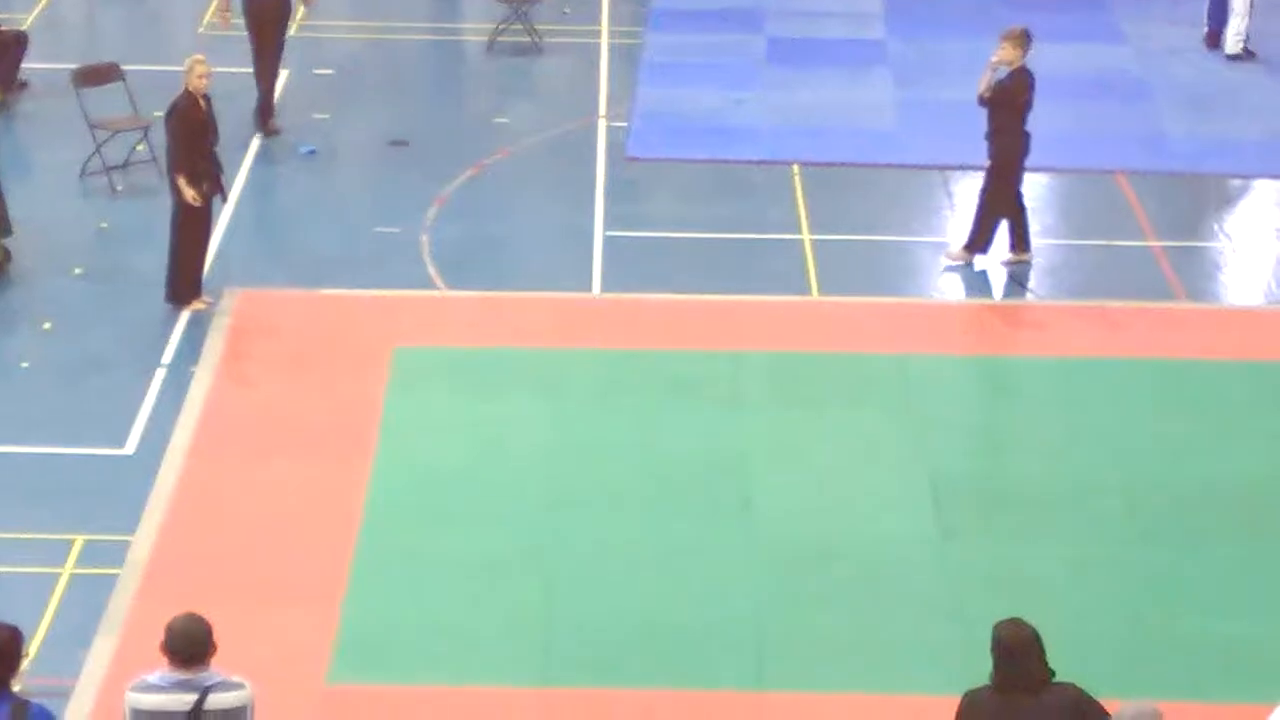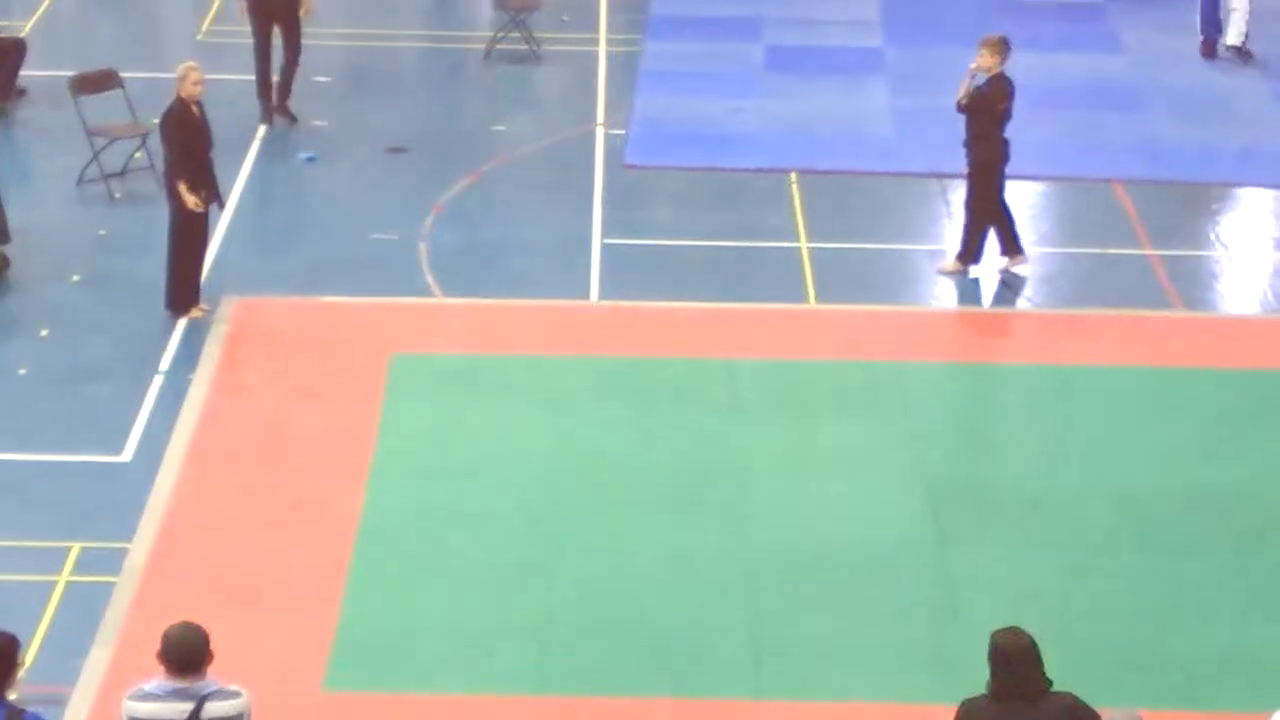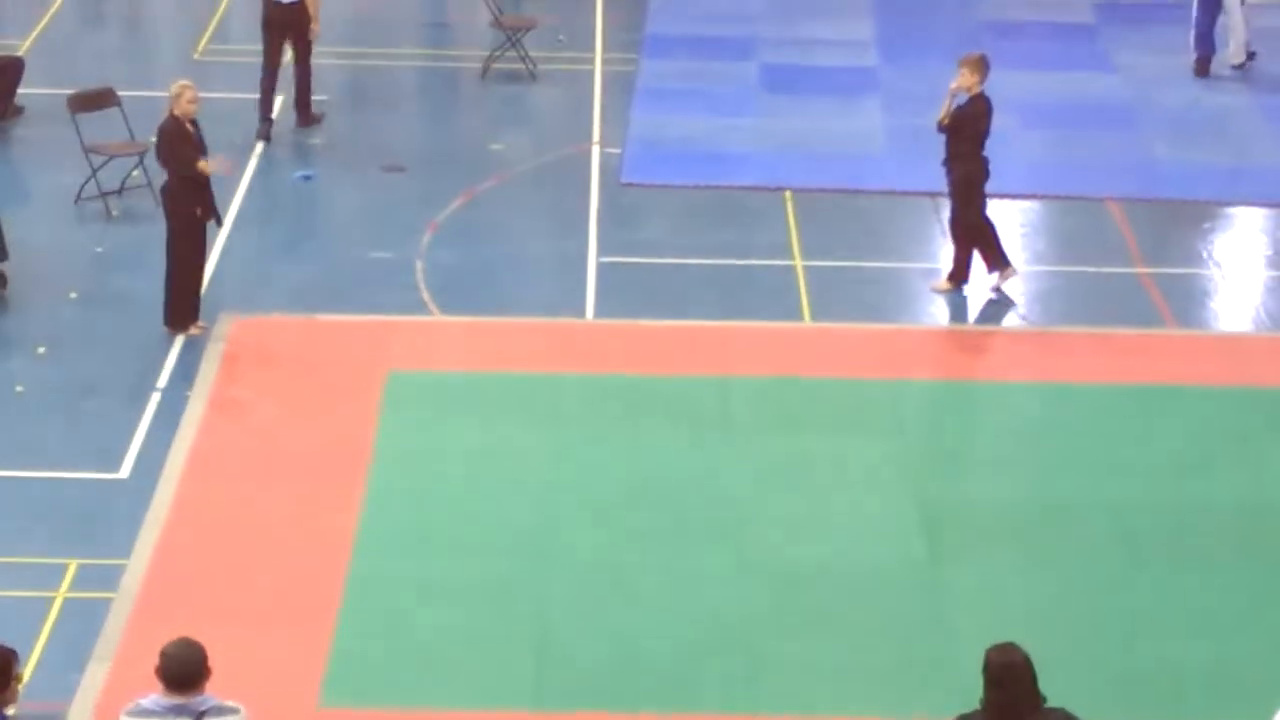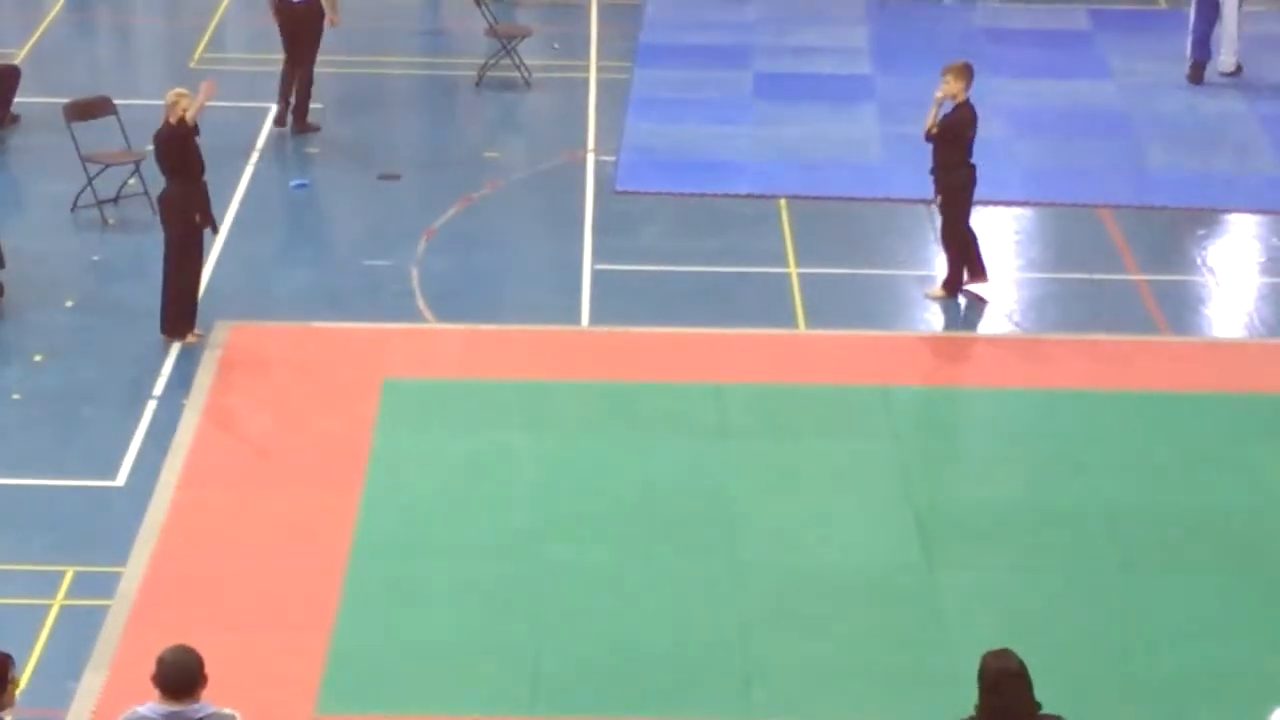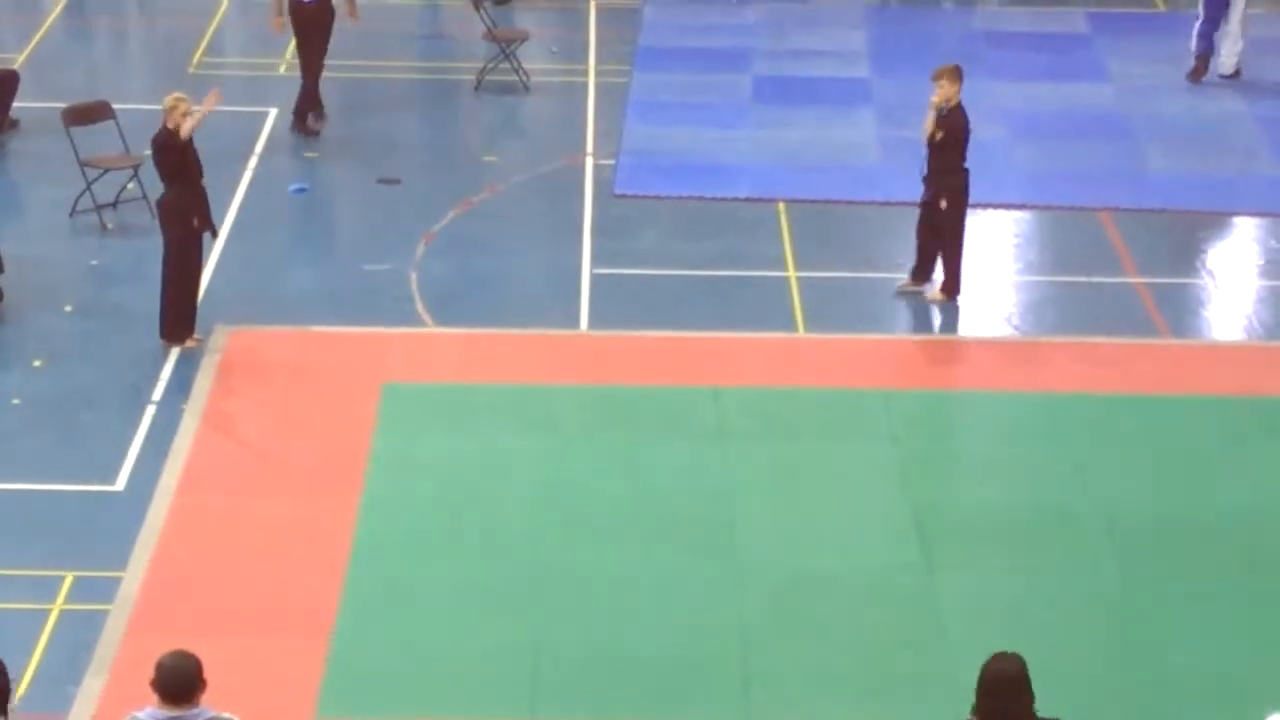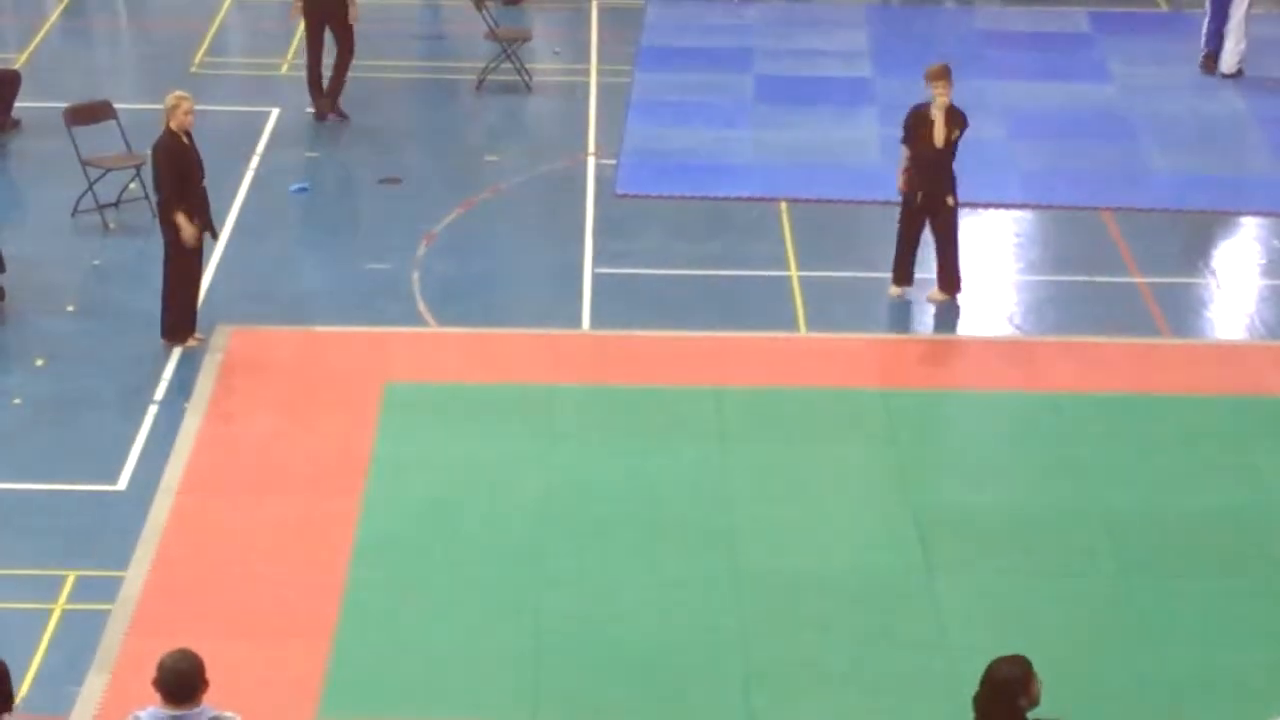
dt=0.3s
person 1, frame 1
left shoulder: (205, 101)
right shoulder: (179, 108)
right elbow: (174, 152)
left wrist: (213, 178)
right wrist: (183, 186)
left hip: (204, 177)
right hip: (188, 180)
left knee: (200, 236)
right knee: (186, 237)
left ankle: (193, 291)
right ankle: (181, 296)
person 1, frame 2
left shoulder: (197, 108)
right shoulder: (173, 116)
right elbow: (173, 160)
left wrist: (208, 186)
right wrist: (184, 193)
left hip: (200, 184)
right hip: (185, 187)
left knee: (198, 243)
right knee: (184, 244)
left ankle: (191, 299)
right ankle: (180, 304)
person 1, frame 3
left shoulder: (192, 126)
right shoulder: (168, 131)
right elbow: (178, 163)
right wrist: (207, 166)
left hip: (195, 198)
right hip: (179, 201)
left knee: (196, 260)
right knee: (181, 261)
left ankle: (189, 316)
right ankle: (178, 321)
person 1, frame 4
left shoulder: (183, 134)
right shoulder: (165, 137)
right elbow: (184, 127)
right wrist: (200, 101)
left hip: (191, 205)
right hip: (177, 207)
left knee: (192, 268)
right knee: (178, 268)
left ankle: (186, 324)
right ankle: (174, 329)
person 1, frame 5
left shoulder: (181, 139)
right shoulder: (162, 141)
right elbow: (180, 139)
right wrist: (201, 114)
left hip: (190, 210)
right hip: (175, 213)
left knee: (191, 273)
right knee: (177, 273)
left ankle: (185, 329)
right ankle: (173, 333)
person 1, frame 6
left shoulder: (186, 138)
right shoulder: (164, 146)
right elbow: (164, 188)
left wrist: (201, 215)
right wrist: (181, 222)
left hip: (193, 214)
right hip: (176, 217)
left knee: (192, 273)
right knee: (178, 274)
left ankle: (187, 329)
right ankle: (174, 333)
person 2, frame 1
left shoulder: (1014, 82)
right shoulder: (1023, 78)
left elbow: (983, 98)
right elbow: (997, 99)
left wrist: (990, 71)
right wrist: (994, 72)
left hip: (1007, 145)
right hip: (1012, 143)
left knee: (991, 197)
right knee: (1010, 197)
left ankle: (971, 249)
right ankle: (1021, 248)
person 2, frame 2
left shoulder: (991, 89)
right shoulder: (1002, 85)
left elbow: (961, 105)
left wrist: (969, 77)
left hip: (985, 152)
right hip: (992, 149)
left knee: (977, 206)
right knee: (993, 204)
left ankle: (965, 259)
right ankle: (1014, 252)
person 2, frame 3
left shoulder: (972, 108)
right shoulder: (980, 104)
left elbow: (942, 125)
right elbow: (956, 126)
left wrist: (950, 97)
right wrist: (954, 98)
left hip: (966, 172)
right hip: (971, 169)
left knee: (961, 224)
right knee: (977, 220)
left ankle: (957, 278)
right ankle: (1002, 265)
person 2, frame 4
left shoulder: (960, 116)
right shoulder: (963, 112)
left elbow: (930, 134)
right elbow: (940, 134)
left wrist: (935, 106)
right wrist: (940, 107)
left hip: (954, 180)
right hip: (956, 176)
left knee: (952, 232)
right knee: (959, 228)
left ankle: (951, 285)
right ankle: (975, 272)
person 2, frame 5
left shoulder: (957, 119)
right shoulder: (943, 113)
left elbow: (929, 141)
left wrist: (932, 112)
left hip: (952, 184)
right hip: (936, 180)
left knee: (950, 236)
right knee: (926, 230)
left ankle: (949, 289)
right ankle: (919, 277)
person 2, frame 6
left shoulder: (957, 117)
right shoulder: (917, 112)
left elbow: (940, 143)
left wrist: (941, 112)
right wrist: (902, 173)
left hip: (941, 182)
right hip: (916, 180)
left knee: (945, 235)
right knee: (907, 231)
left ankle: (948, 286)
right ankle: (900, 281)
